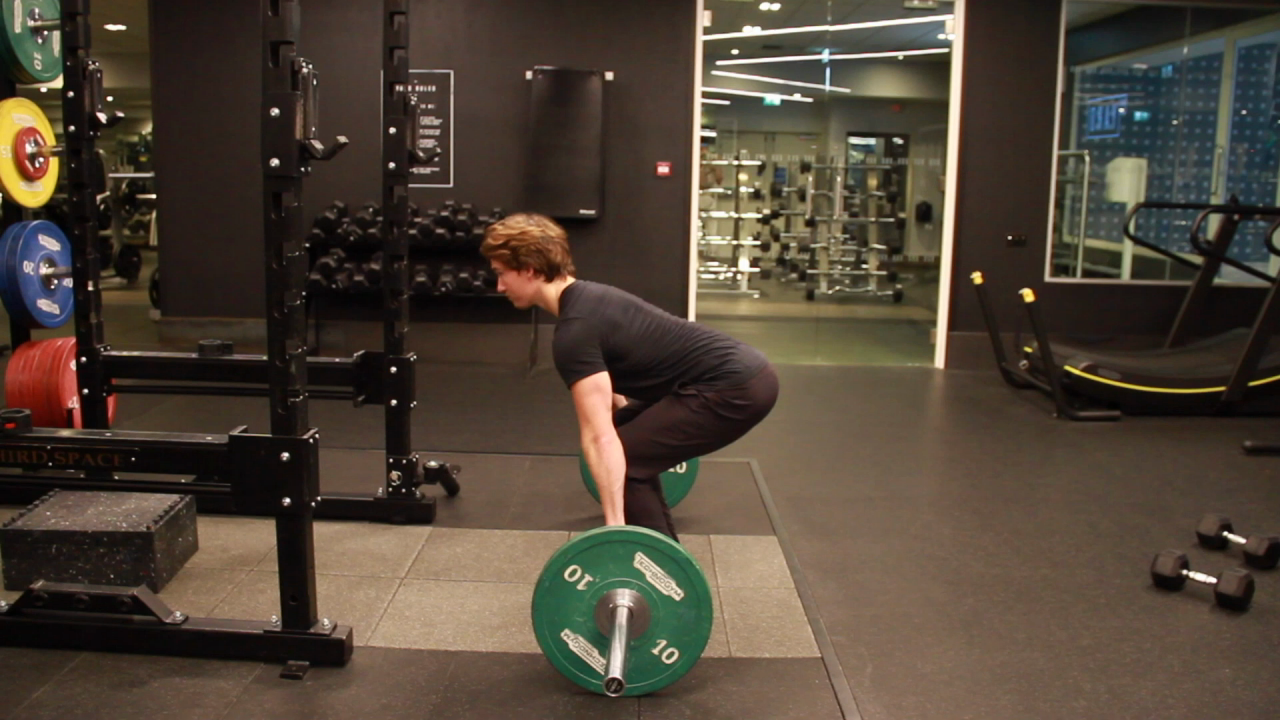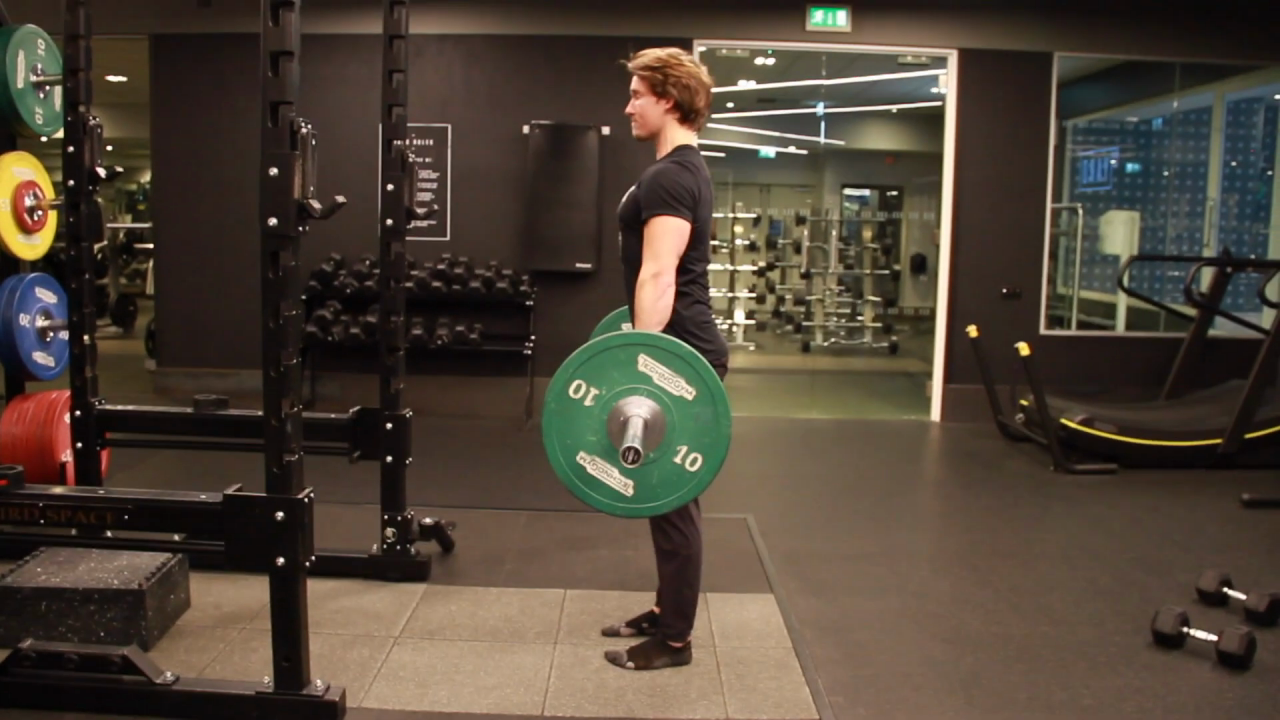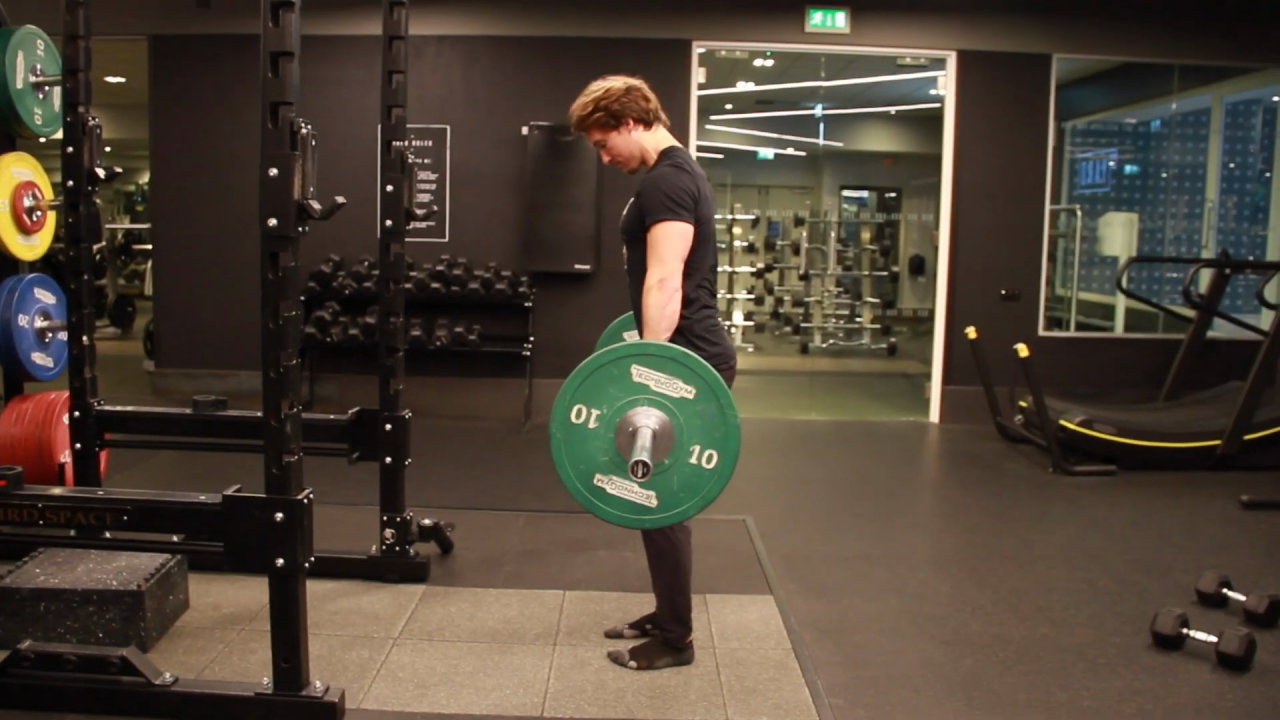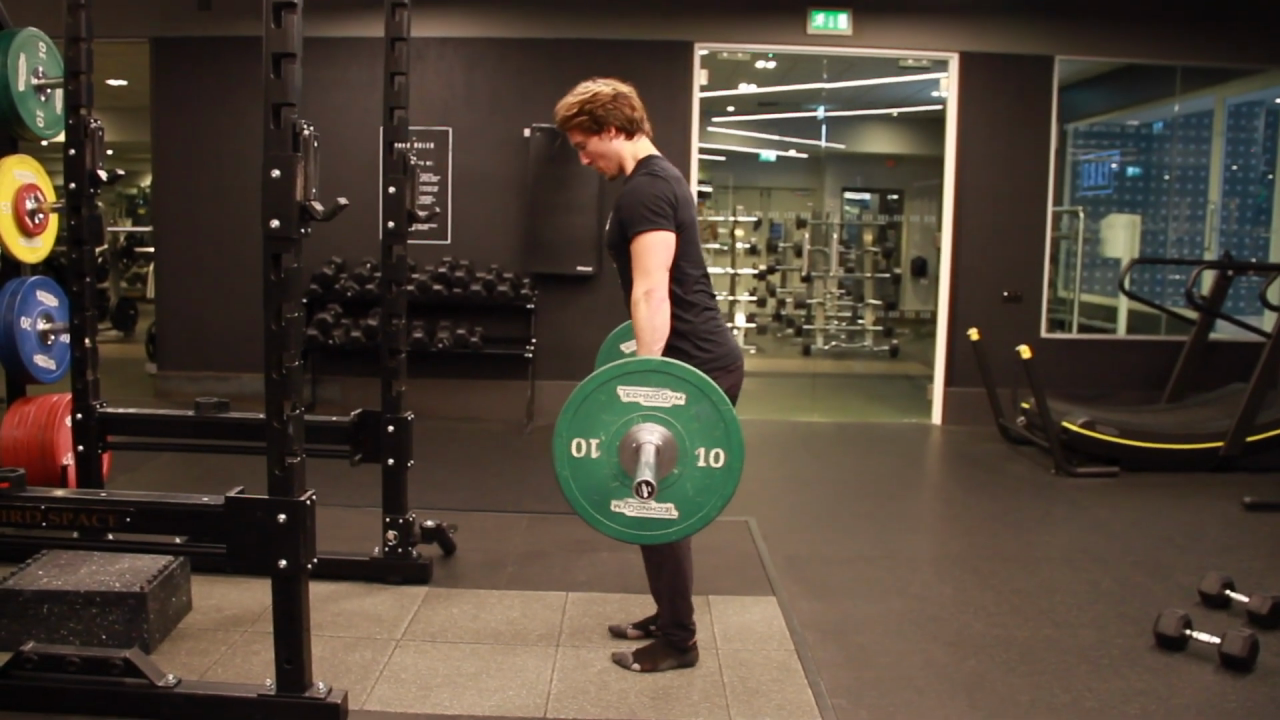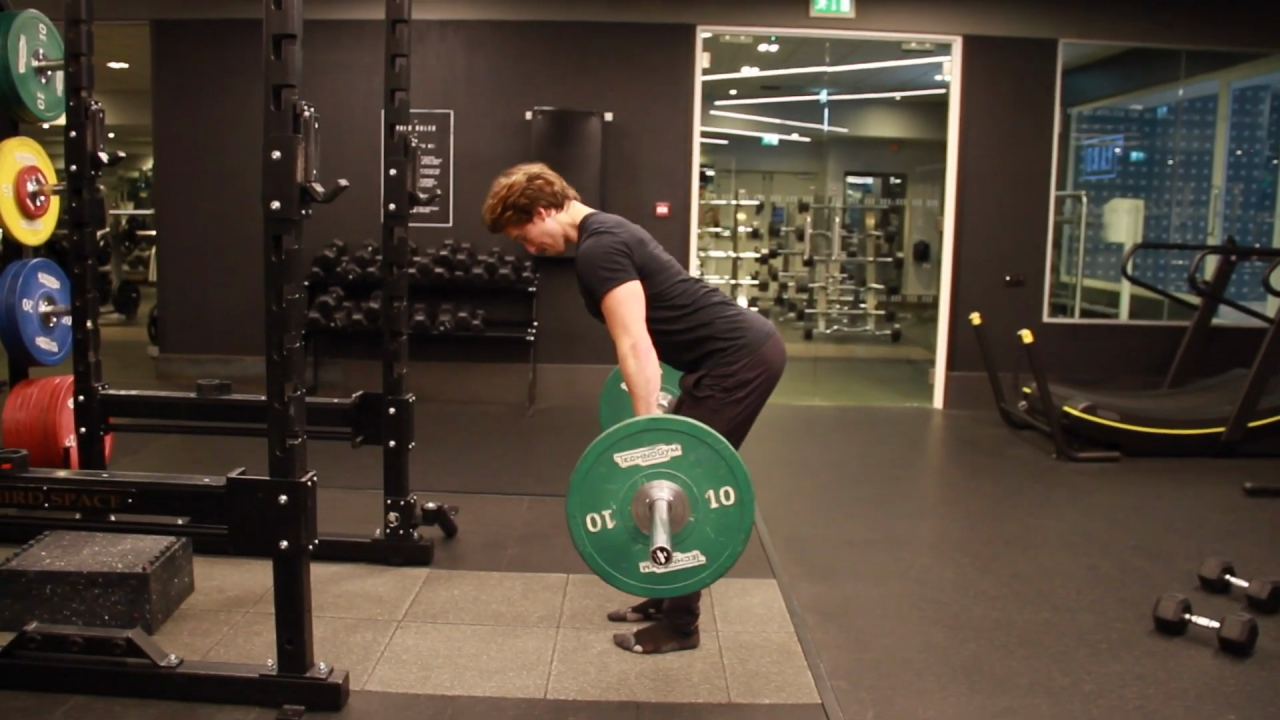
dt=1s
person 1, frame 1
left shoulder: (574, 334)
right shoulder: (588, 298)
left elbow: (599, 438)
left wrist: (615, 528)
left hip: (735, 390)
right hip: (740, 372)
left knee: (626, 461)
right knee: (627, 446)
person 1, frame 2
left shoulder: (669, 176)
right shoulder: (682, 171)
left elbow: (658, 277)
right hip: (682, 353)
left ankle: (674, 640)
right ankle: (667, 613)
person 1, frame 3
left shoulder: (665, 180)
right shoulder: (677, 173)
left elbow: (665, 282)
right hip: (691, 357)
left ankle: (674, 638)
right ankle: (666, 615)
person 1, frame 4
left shoulder: (643, 189)
right shoulder: (657, 179)
left elbow: (652, 293)
left hip: (696, 369)
right hip: (702, 361)
left knee: (656, 499)
right knee: (659, 495)
left ankle: (676, 641)
right ankle: (669, 617)
person 1, frame 5
left shoulder: (596, 251)
right shoulder: (606, 233)
left elbow: (635, 344)
right elbow: (642, 335)
right wrist: (652, 416)
left hip: (740, 358)
right hip: (747, 347)
left ankle: (678, 624)
right ankle: (668, 597)
